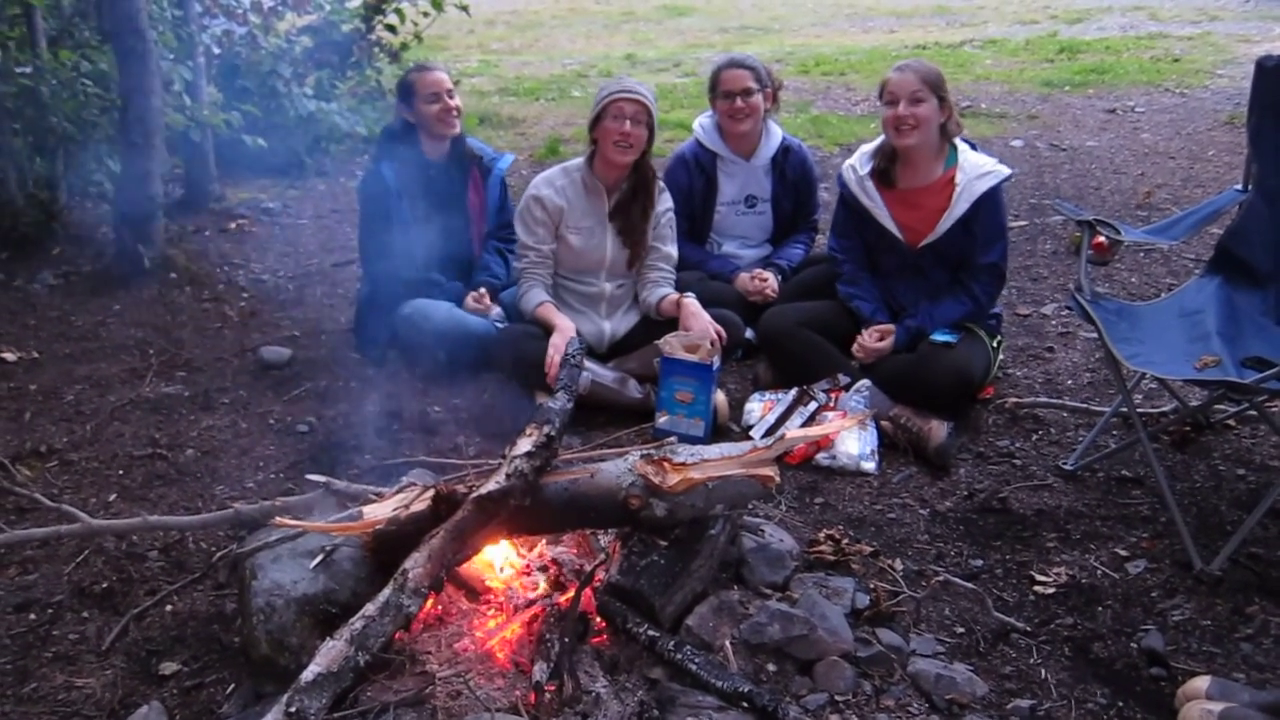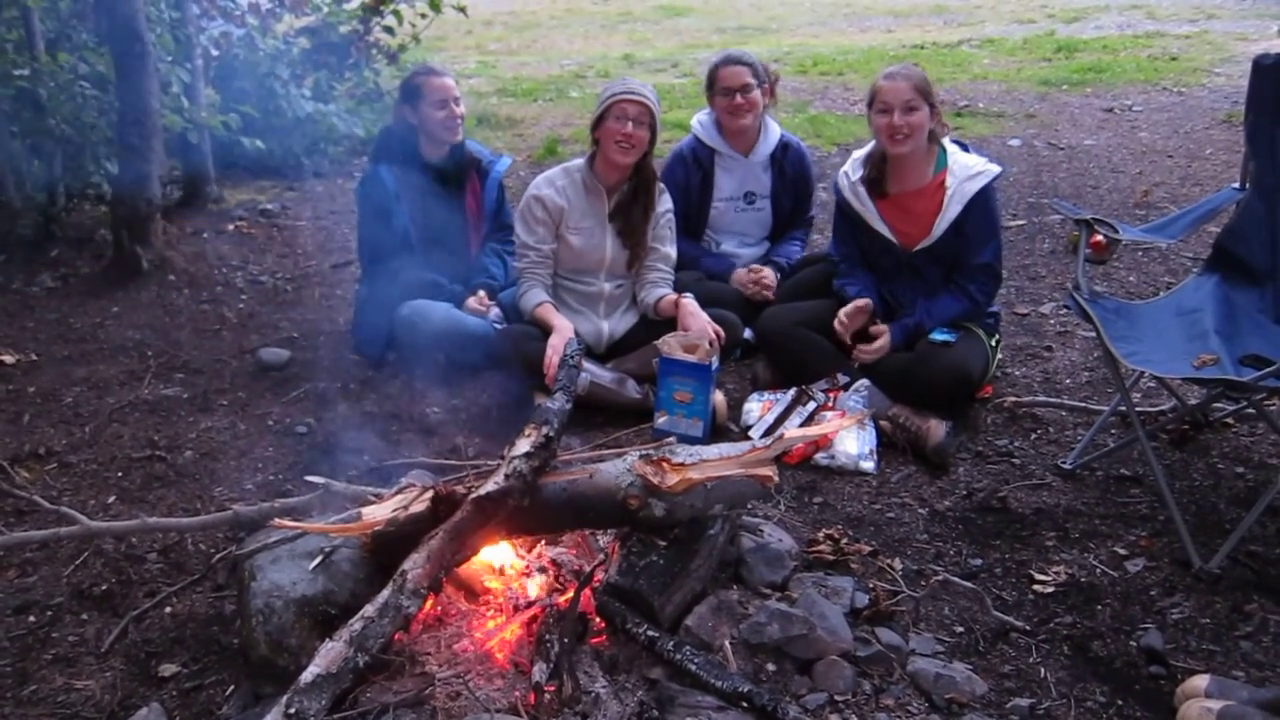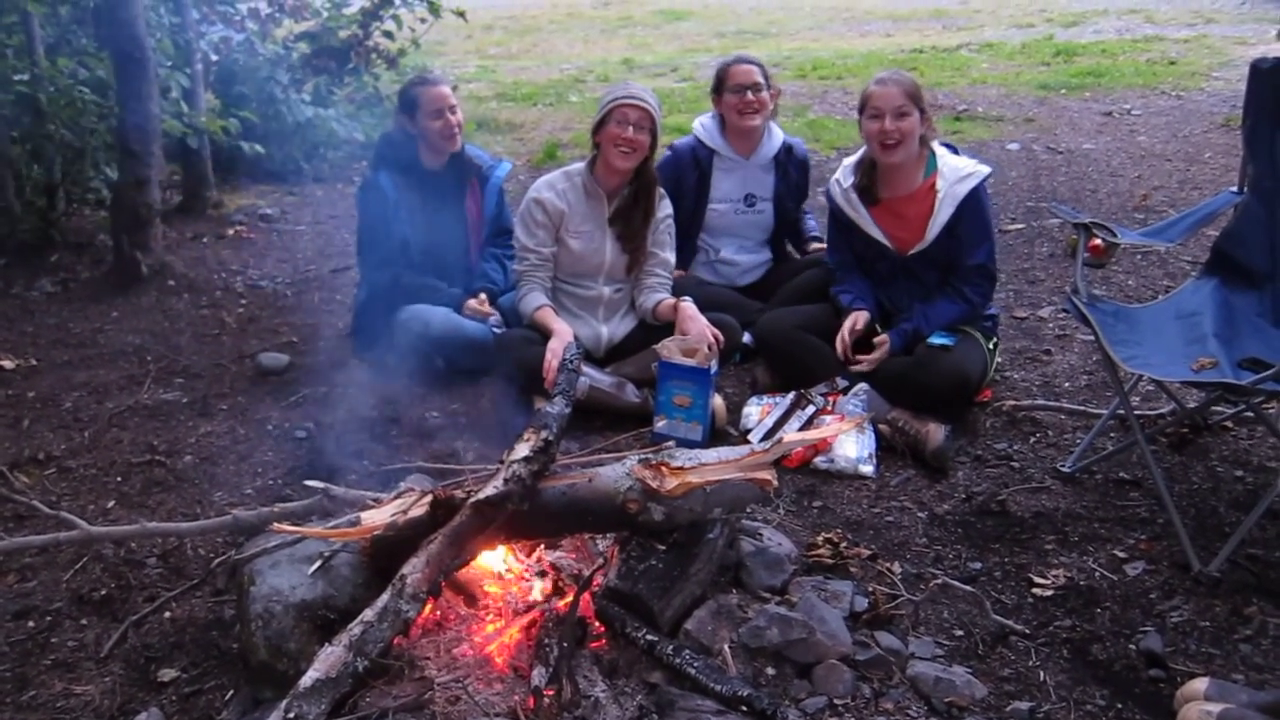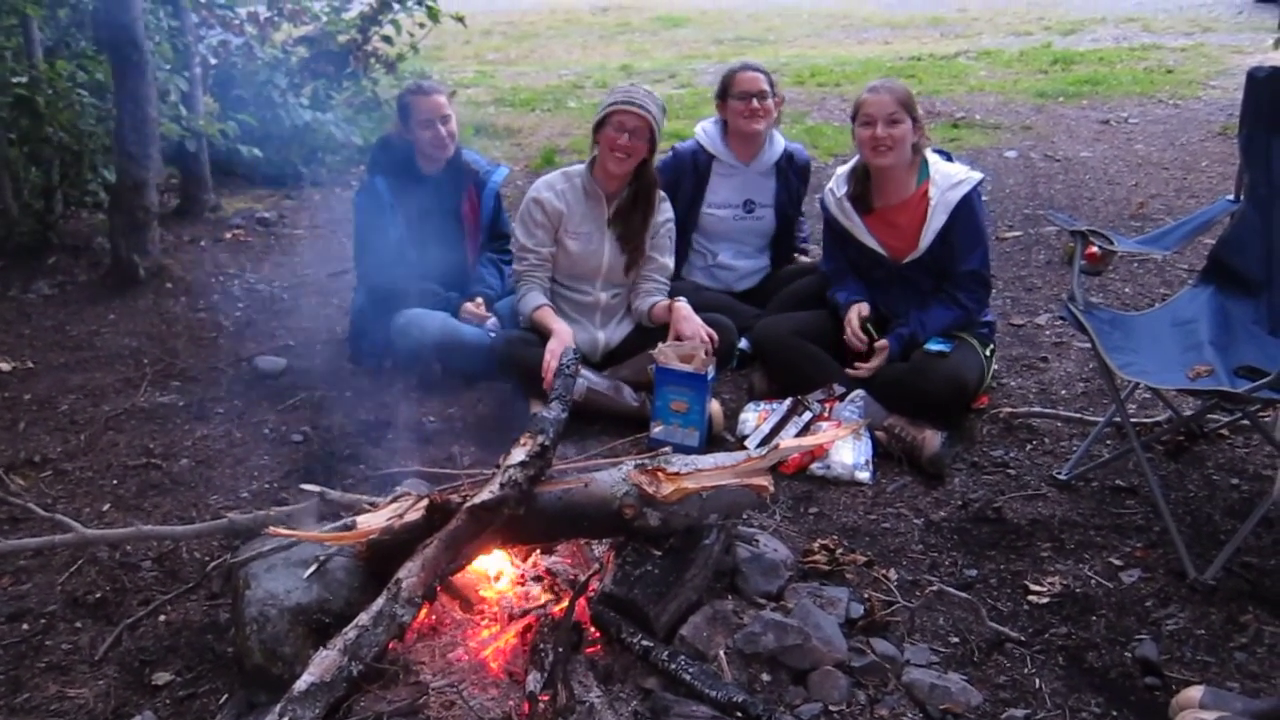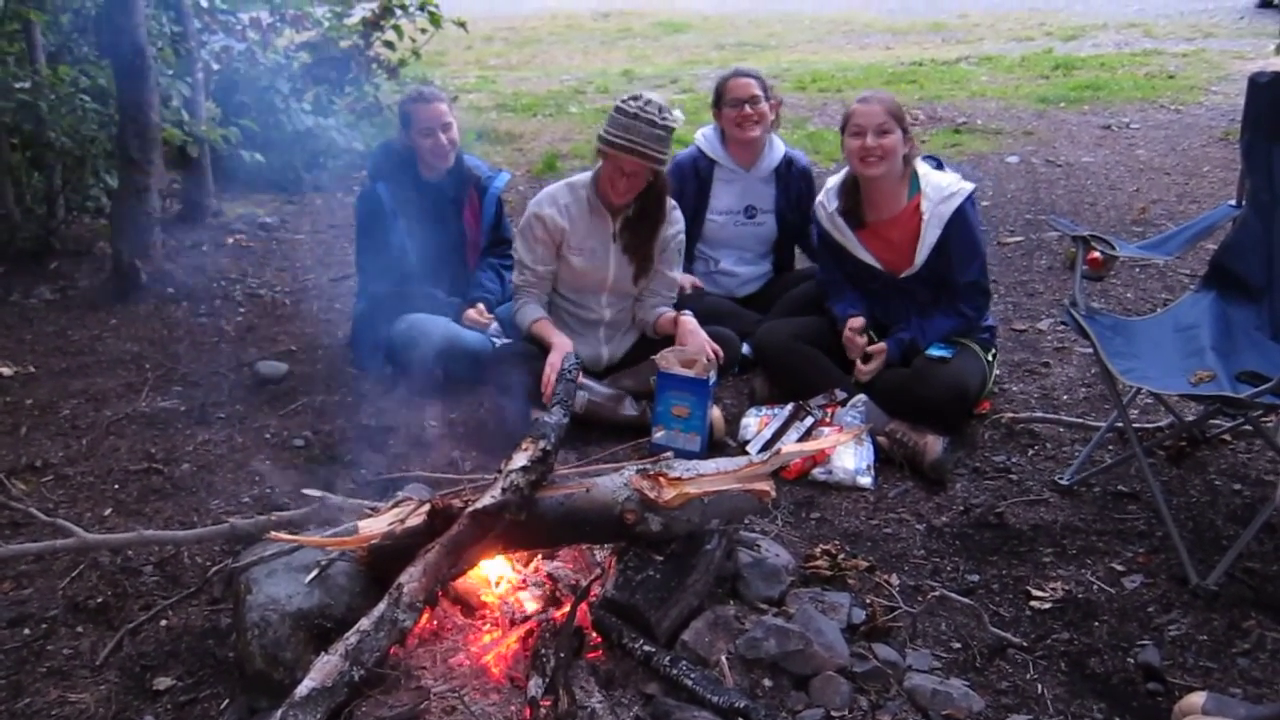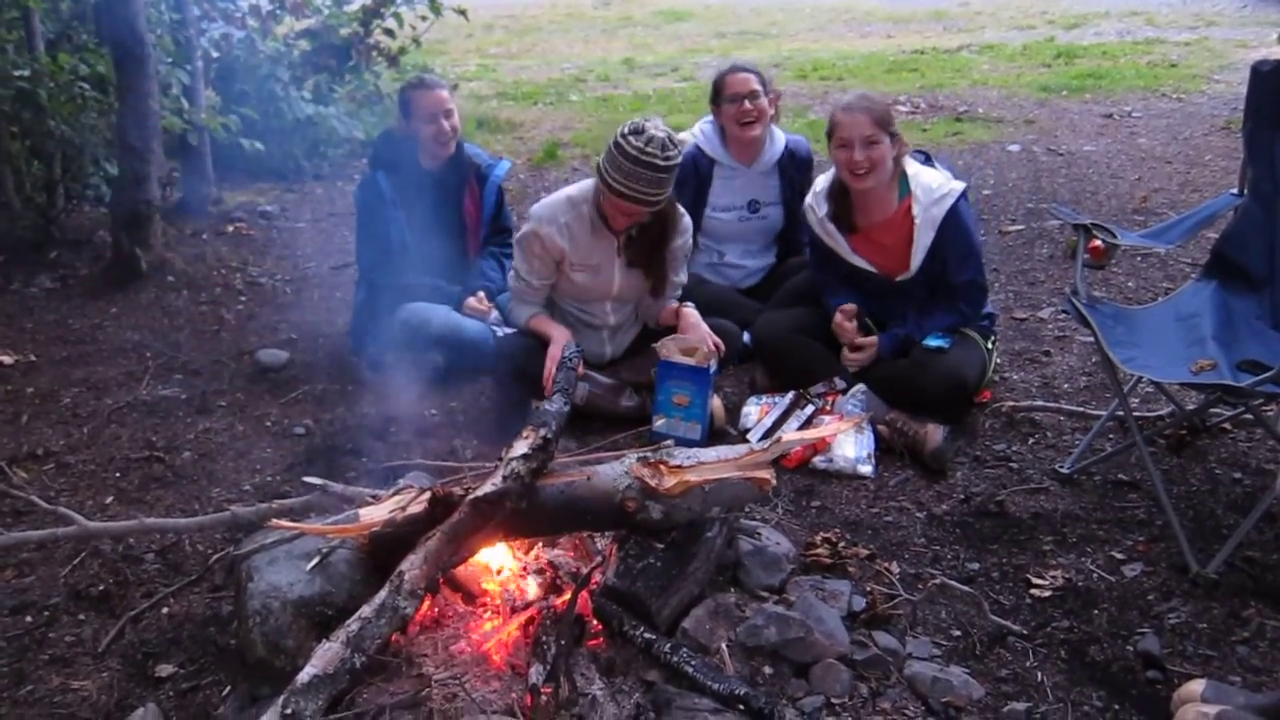
dt=0.4s
person 1, frame 1
left shoulder: (977, 182)
right shoulder: (861, 173)
left elbow: (982, 283)
right elbow: (849, 261)
left wrist: (906, 334)
right wrist: (874, 322)
left hip: (954, 322)
right hip: (877, 315)
left knee: (952, 374)
right knee: (777, 326)
left ankle: (826, 378)
right ankle: (895, 413)
person 1, frame 2
left shoulder: (969, 183)
right shoulder: (855, 180)
left elbow: (978, 283)
right elbow: (848, 261)
left wrist: (904, 332)
right wrist: (860, 301)
left hip: (953, 320)
right hip: (878, 313)
left knee: (951, 372)
right knee: (774, 326)
left ankle: (829, 376)
right ankle: (893, 411)
person 1, frame 3
left shoulder: (961, 185)
right shoulder: (847, 186)
left elbow: (974, 285)
right elbow: (845, 268)
left wrist: (901, 339)
right wrist: (857, 309)
left hip: (950, 324)
right hip: (875, 318)
left knee: (950, 376)
right knee: (773, 330)
left ankle: (832, 384)
right ankle: (893, 416)
person 1, frame 4
left shoulder: (954, 192)
right shoulder: (841, 194)
left elbow: (968, 291)
right elbow: (840, 272)
left wrist: (900, 343)
right wrist: (853, 305)
left hip: (946, 329)
right hip: (872, 324)
left knee: (946, 382)
right knee: (770, 336)
left ankle: (827, 387)
right ankle: (887, 422)
person 1, frame 5
left shoulder: (948, 201)
right shoulder: (833, 205)
left elbow: (968, 300)
right elbow: (837, 283)
left wrist: (898, 348)
right wrist: (851, 320)
left hip: (947, 335)
right hip: (872, 332)
left knee: (948, 388)
right knee: (772, 341)
left ankle: (831, 394)
right ankle: (892, 428)
person 1, frame 6
left shoulder: (939, 200)
right shoulder: (823, 205)
left elbow: (966, 298)
right elbow: (830, 281)
left wrist: (891, 344)
right wrist: (842, 313)
left hip: (946, 326)
right hip: (870, 323)
left knee: (946, 379)
right knee: (771, 333)
right ankle: (888, 417)
person 2, frame 1
left shoulder: (656, 196)
right shoulder: (548, 190)
left elbow: (655, 283)
right elbow: (532, 282)
left wrist: (685, 303)
right wrist: (561, 325)
left hip: (629, 334)
right hip: (568, 334)
left knee: (726, 328)
right knee: (512, 344)
left ankle: (584, 381)
right ankle: (648, 394)
person 2, frame 2
left shoulder: (656, 198)
right shoulder: (549, 190)
left elbow: (653, 284)
right elbow: (532, 282)
left wrist: (683, 304)
right wrist: (559, 325)
left hip: (627, 334)
right hip: (566, 335)
left knee: (726, 327)
right knee: (510, 344)
left ankle: (580, 381)
right ankle: (647, 394)
person 2, frame 3
left shoulder: (656, 203)
right shoulder: (549, 194)
left elbow: (652, 289)
right elbow: (531, 285)
left wrist: (682, 307)
right wrist: (559, 330)
left hip: (627, 339)
right hip: (566, 339)
left knee: (724, 331)
right knee: (510, 348)
left ankle: (578, 386)
right ankle: (647, 398)
person 2, frame 4
left shoulder: (657, 206)
right shoulder: (548, 194)
left elbow: (647, 293)
right elbow: (530, 285)
left wrist: (677, 307)
right wrist: (558, 328)
left hip: (624, 342)
right hip: (564, 339)
left knee: (720, 335)
right knee: (507, 348)
left ankle: (575, 389)
right ankle: (647, 403)
person 2, frame 5
left shoulder: (667, 217)
right shoulder: (552, 207)
left elbow: (653, 306)
right elbow: (528, 298)
left wrist: (682, 322)
right wrist: (558, 342)
left hip: (629, 352)
right hip: (565, 350)
left knee: (723, 346)
right knee: (508, 361)
right ankle: (643, 411)
person 2, frame 6
left shoulder: (675, 224)
right shoulder: (552, 217)
left elbow: (656, 303)
right elbow: (523, 303)
left wrist: (684, 313)
right wrist: (557, 333)
left hip: (632, 345)
right hip: (567, 346)
left knee: (726, 337)
right knee: (510, 353)
left ankle: (581, 391)
right ankle: (643, 402)
person 3, frame 1
left shoulder: (484, 163)
right shoulder: (384, 177)
left elbow: (504, 234)
right elbow: (381, 262)
left wrist: (487, 285)
right wrist: (454, 296)
left hip: (478, 293)
right hip: (413, 299)
right knee: (419, 320)
person 3, frame 2
left shoulder: (481, 165)
right shoulder: (382, 180)
left elbow: (502, 236)
right elbow: (383, 265)
left wrist: (485, 287)
right wrist: (455, 298)
left hip: (476, 294)
right hip: (411, 300)
right knee: (417, 321)
person 3, frame 3
left shoulder: (481, 170)
right shoulder: (382, 186)
left elbow: (501, 241)
right elbow: (383, 272)
left wrist: (485, 292)
right wrist: (455, 302)
left hip: (476, 299)
right hip: (410, 307)
right knee: (417, 325)
person 3, frame 4
left shoulder: (479, 175)
right shoulder: (378, 191)
left elbow: (497, 247)
right elbow: (380, 275)
left wrist: (481, 296)
right wrist: (451, 305)
left hip: (473, 303)
right hip: (407, 309)
right knee: (413, 329)
person 3, frame 5
left shoulder: (480, 180)
right shoulder: (380, 196)
left elbow: (498, 252)
right elbow: (382, 281)
left wrist: (482, 302)
right wrist: (454, 311)
left hip: (474, 309)
right hip: (408, 315)
right knee: (416, 334)
person 3, frame 6
left shoulder: (481, 169)
right shoulder: (380, 186)
left elbow: (500, 241)
right elbow: (381, 271)
left wrist: (483, 291)
right wrist: (454, 300)
left hip: (476, 297)
right hip: (407, 305)
right knee: (418, 323)
person 4, frame 1
left shoulder: (793, 155)
right shoulder: (688, 160)
left elbow: (805, 228)
right elbow: (675, 240)
left wrist: (776, 272)
right wrist: (733, 276)
left hip: (771, 275)
right hip: (714, 277)
right knee: (683, 286)
left ankle: (752, 327)
person 4, frame 2
left shoulder: (791, 153)
right shoulder: (687, 157)
left elbow: (800, 224)
left wrist: (775, 268)
right wrist: (727, 273)
left hip: (767, 274)
right hip: (711, 278)
right knee: (681, 286)
left ankle: (753, 326)
person 4, frame 3
left shoulder: (792, 155)
right shoulder: (686, 157)
left wrist: (811, 241)
left hip: (766, 279)
right hip: (704, 284)
right knee: (675, 292)
left ankle: (753, 333)
person 4, frame 4
left shoulder: (793, 161)
right shoulder: (686, 160)
left wrist: (797, 253)
left hip: (763, 284)
right hip: (701, 289)
right knee: (675, 297)
left ankle: (749, 339)
person 4, frame 5
left shoulder: (794, 167)
right shoulder: (689, 167)
left elbow: (805, 227)
left hip: (765, 290)
right hip: (704, 294)
right knee: (678, 303)
left ankle: (752, 344)
person 4, frame 6
left shoulder: (796, 154)
right shoulder: (691, 162)
left wrist: (802, 258)
left hip: (768, 280)
right hip: (708, 284)
right knee: (683, 291)
